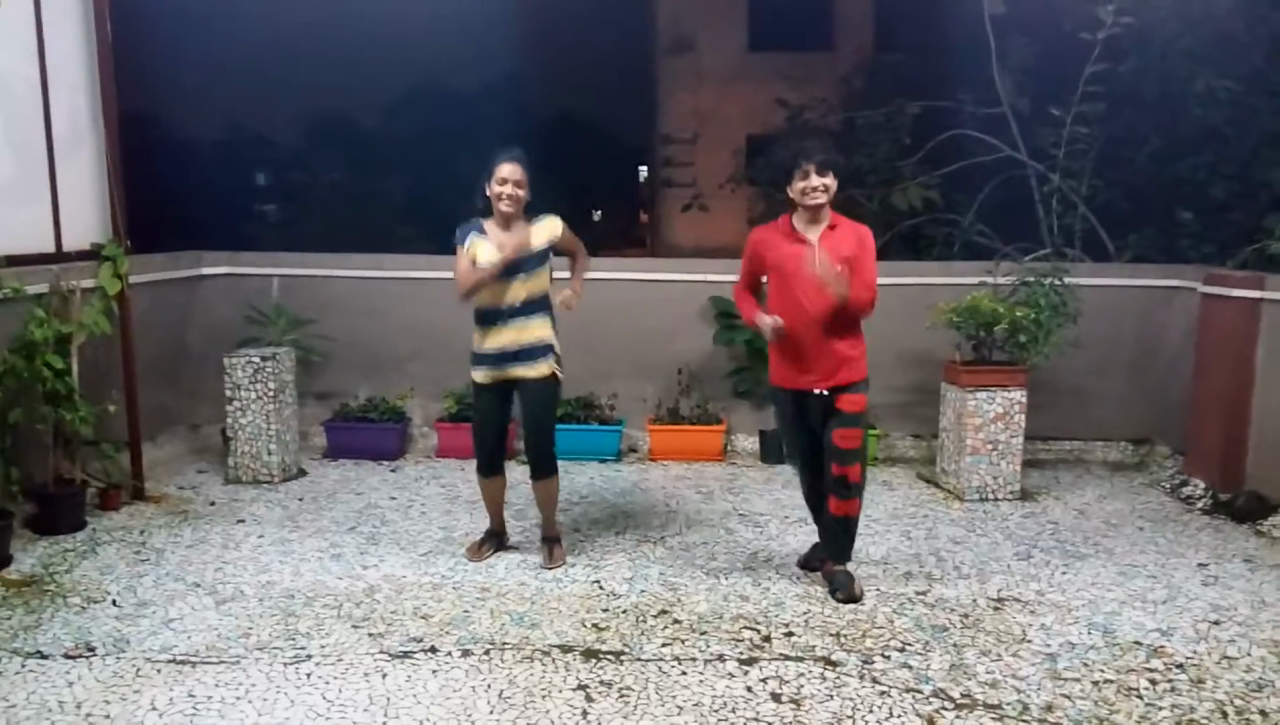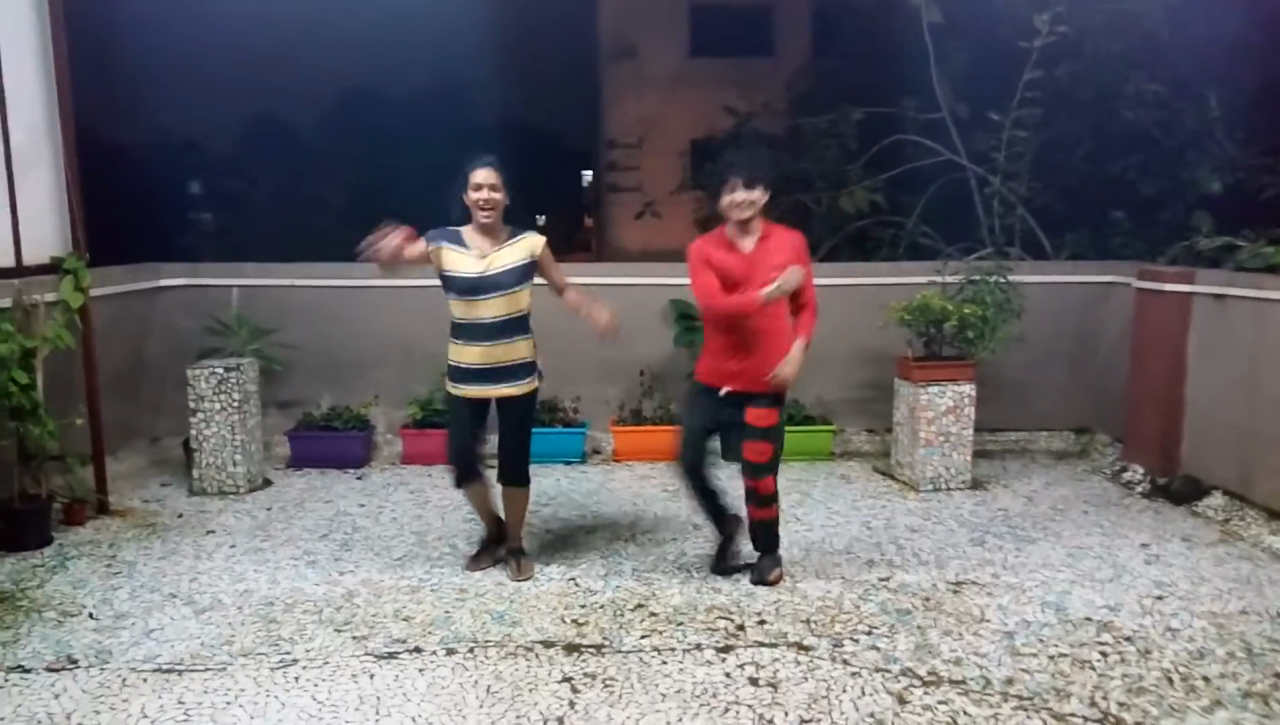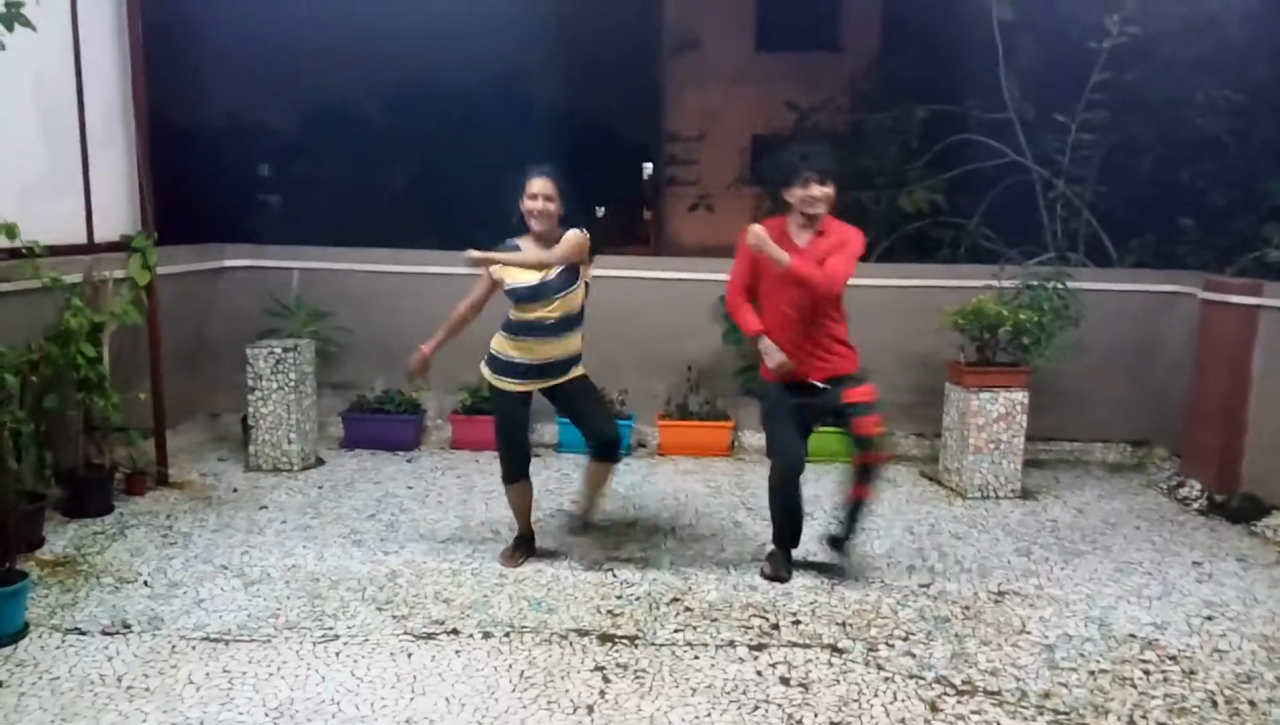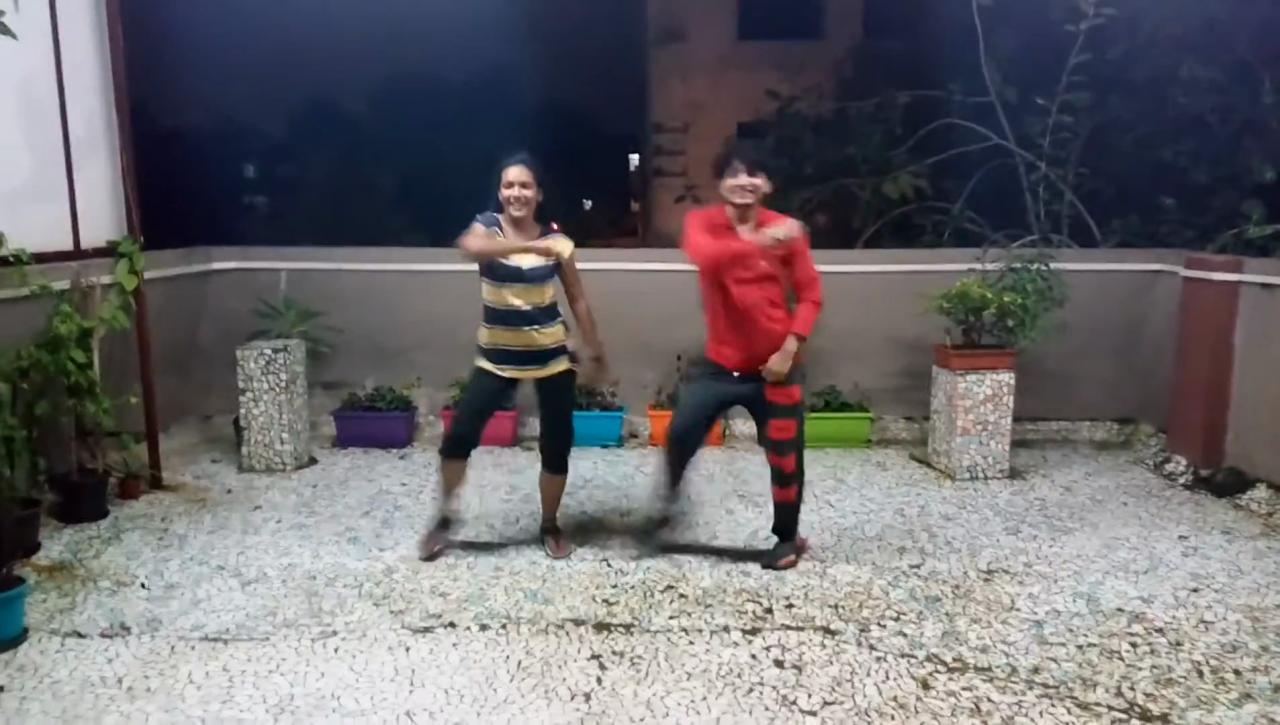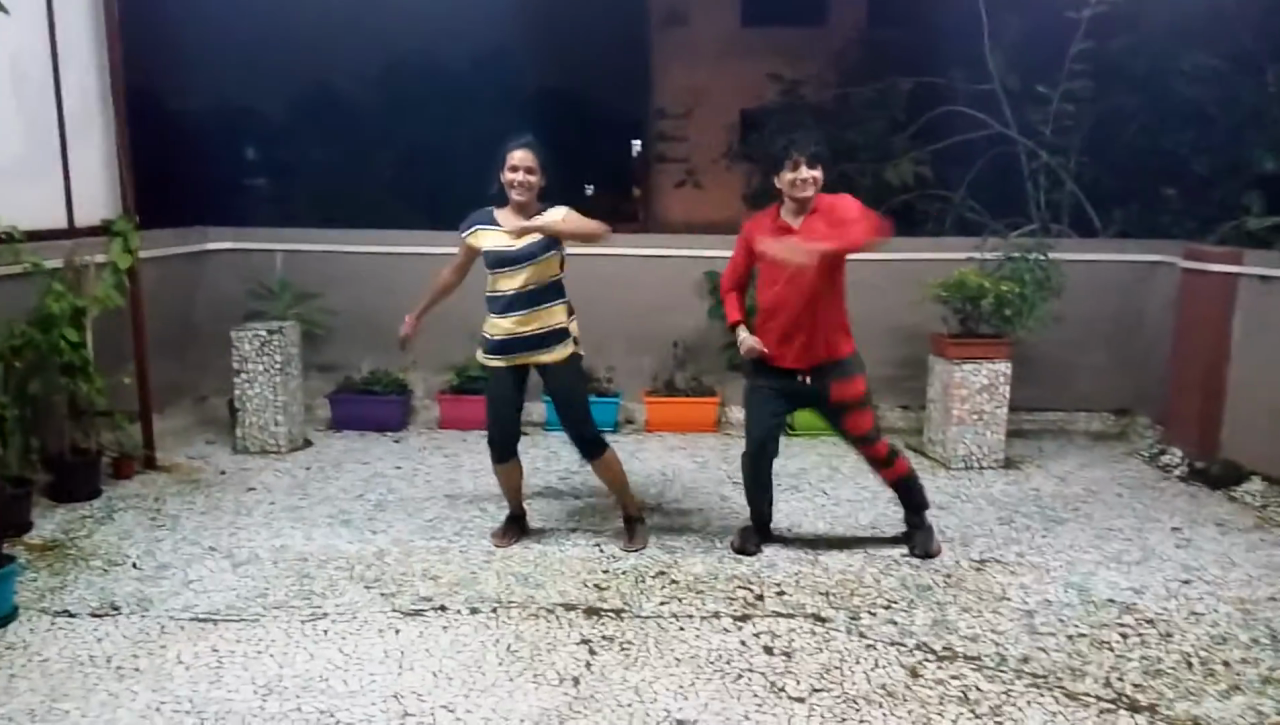
dt=1s
person 1, frame 1
left shoulder: (856, 236)
right shoulder: (764, 238)
left elbow: (866, 301)
right elbow: (744, 287)
left wrist: (833, 281)
right wrist: (759, 317)
left hip: (844, 375)
right hip: (790, 378)
left knee: (847, 470)
right knee: (810, 468)
left ankle: (837, 562)
right ankle: (826, 538)
person 1, frame 2
left shoulder: (790, 243)
right shoulder: (703, 249)
left elbow: (806, 306)
right elbow: (710, 305)
left wrist: (796, 354)
right wrist: (769, 293)
left hip: (763, 384)
right hip: (712, 380)
left knee: (759, 475)
right knee: (689, 460)
left ankle: (768, 553)
right ankle: (726, 526)
person 1, frame 3
left shoulder: (847, 237)
right shoulder: (760, 235)
left elbow: (827, 287)
right elbow: (737, 295)
left wrist: (776, 255)
right wrist: (764, 342)
left hip: (839, 372)
right hip: (784, 377)
left knee: (873, 450)
right knee: (786, 466)
left ankle: (844, 533)
right ankle: (782, 548)
person 1, frame 4
left shoulder: (786, 231)
right shoulder: (702, 221)
left elbow: (810, 295)
right elbow: (705, 256)
left wrist: (791, 347)
right wrist: (759, 243)
left hip: (773, 366)
right hip: (720, 363)
left knee: (784, 456)
right knee: (681, 431)
left ankle: (788, 537)
right ankle: (670, 502)
person 1, frame 5
left shoulder: (840, 207)
right shoulder: (757, 228)
left elbow: (874, 227)
right elbow: (731, 286)
left wrist: (812, 249)
right wrist: (740, 329)
left hip: (833, 360)
right hip: (772, 366)
left knee: (872, 444)
right knee: (758, 451)
left ankle: (917, 518)
right ankle: (758, 525)
person 2, frame 1
left shoulder: (548, 226)
right shoulder: (471, 234)
left elbow: (580, 253)
right elbow: (465, 289)
left wrist: (573, 290)
right wrist: (508, 252)
left hip: (537, 356)
right hip: (489, 359)
left knee: (540, 450)
right knee: (488, 453)
left ankle: (551, 534)
right ankle: (495, 530)
person 2, frame 2
left shoulder: (528, 243)
right shoulder: (443, 240)
left elbow: (562, 287)
right elbow: (386, 253)
left wrist: (592, 311)
right wrist: (388, 250)
left hip: (516, 370)
right hip: (466, 372)
left knee: (514, 461)
right knee: (461, 460)
left ankle: (515, 546)
right ankle: (494, 530)
person 2, frame 3
left shoulder: (575, 240)
right shoulder: (508, 252)
left elbow: (550, 259)
right elbow: (472, 304)
left wrist: (491, 259)
right wrist: (430, 346)
left hip: (564, 368)
right hip: (510, 369)
left knee: (608, 437)
right knee: (513, 460)
left ankle: (586, 513)
right ankle: (524, 536)
person 2, frame 4
left shoulder: (558, 243)
right shoulder: (486, 226)
left elbow: (578, 300)
right elbow: (470, 248)
left wrist: (594, 350)
right wrist: (531, 246)
left hip: (550, 358)
right hip: (495, 358)
left knee: (557, 448)
right knee: (459, 438)
left ankle: (550, 525)
right ankle: (444, 517)
person 2, frame 5
left shoulder: (555, 217)
right shoulder: (480, 223)
left elbow: (599, 232)
right elbow: (453, 275)
left wrist: (536, 226)
right wrist: (416, 315)
left hip: (554, 342)
right hip: (503, 347)
left knee: (584, 433)
right knee: (501, 439)
left ankle: (633, 515)
right ankle: (516, 515)
